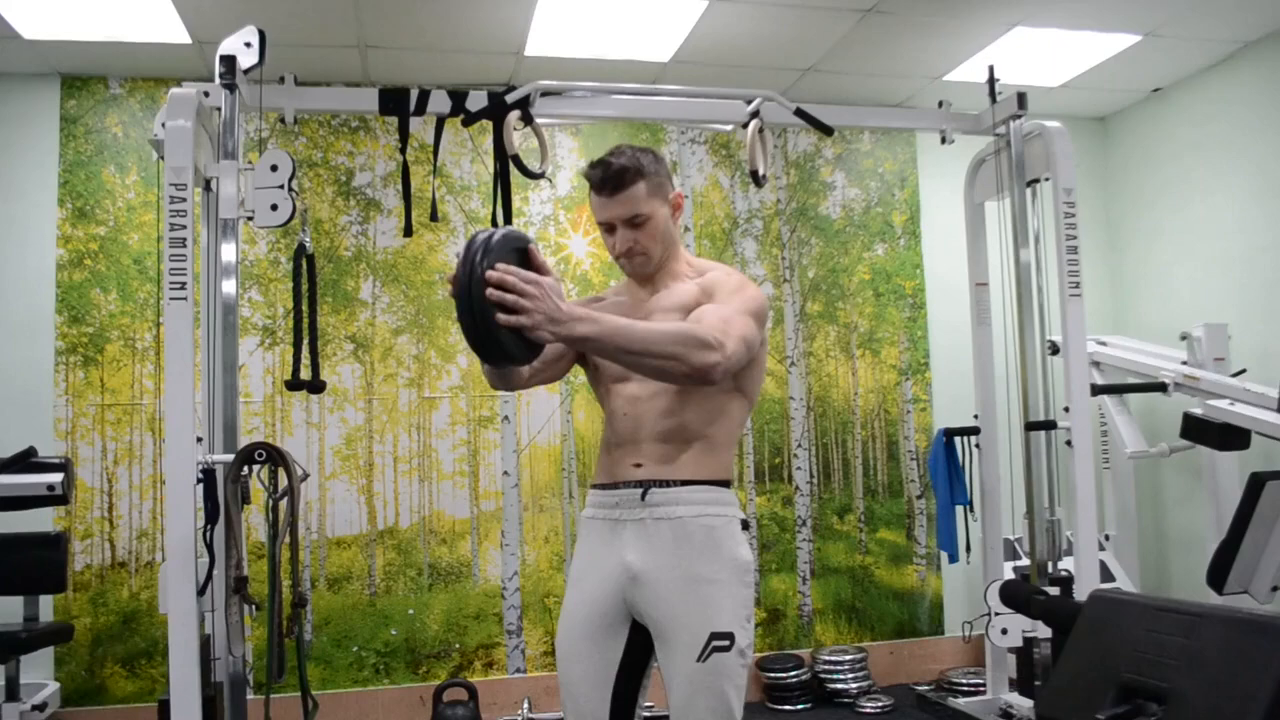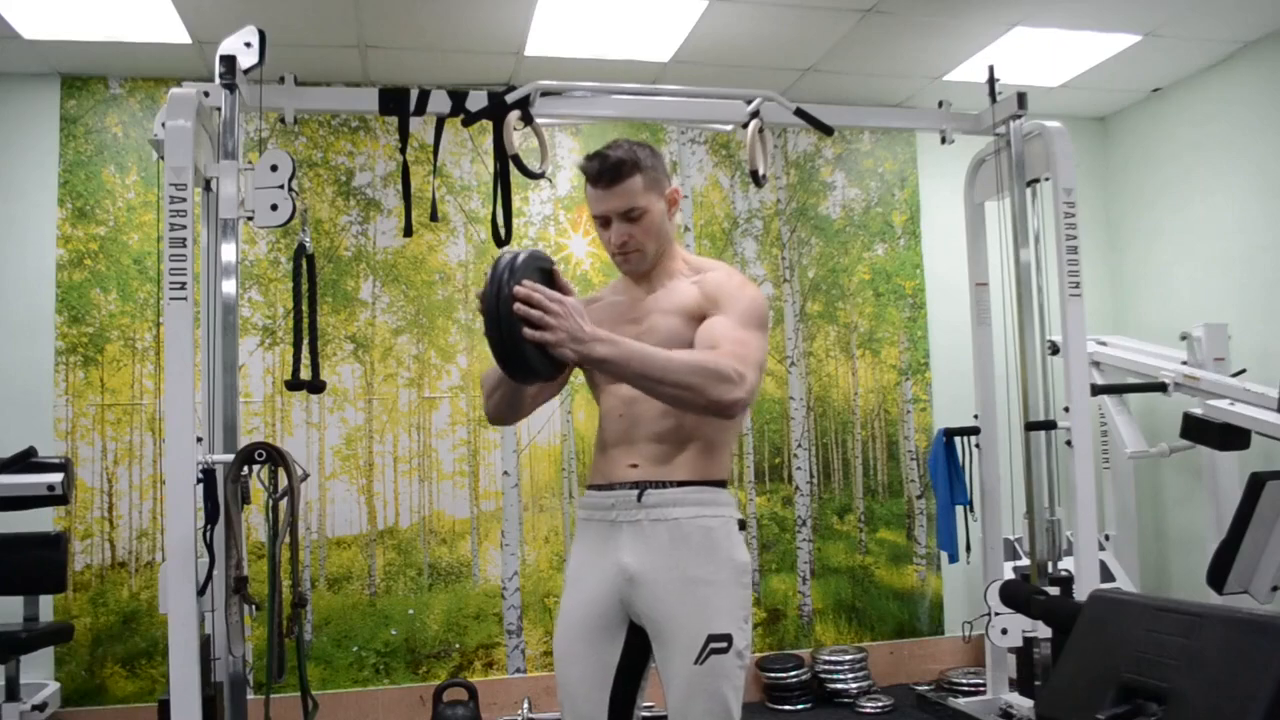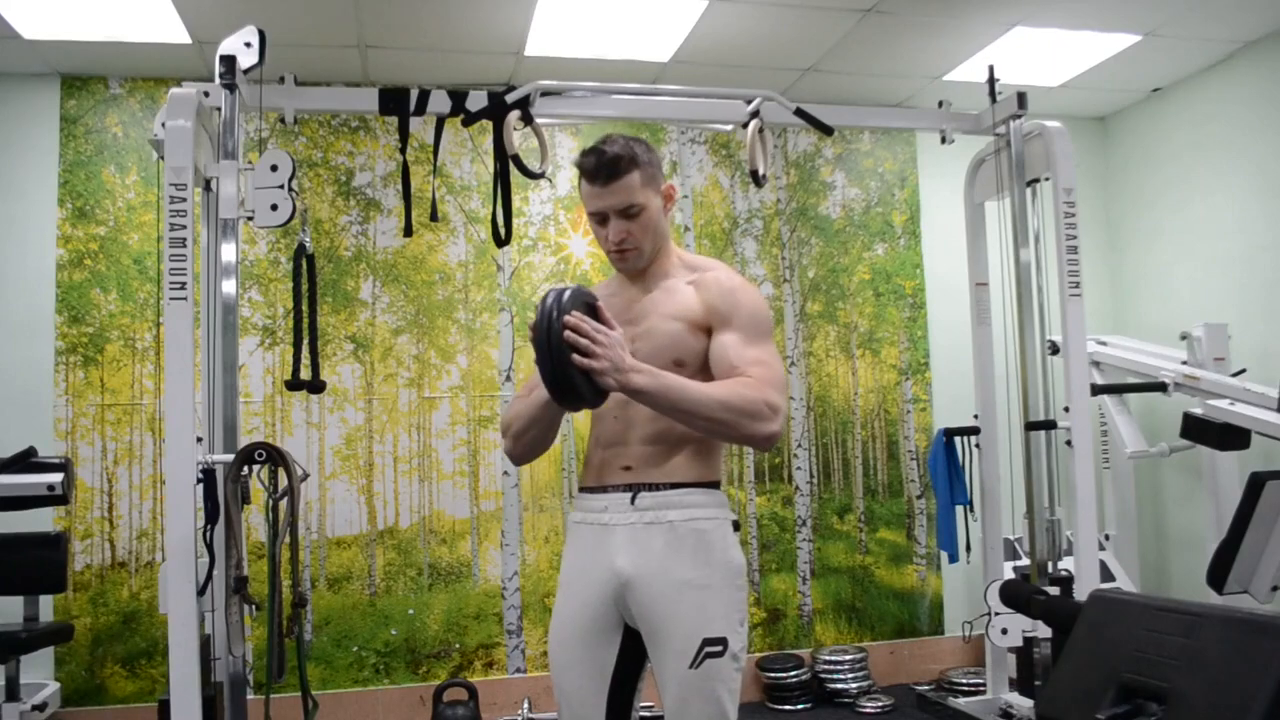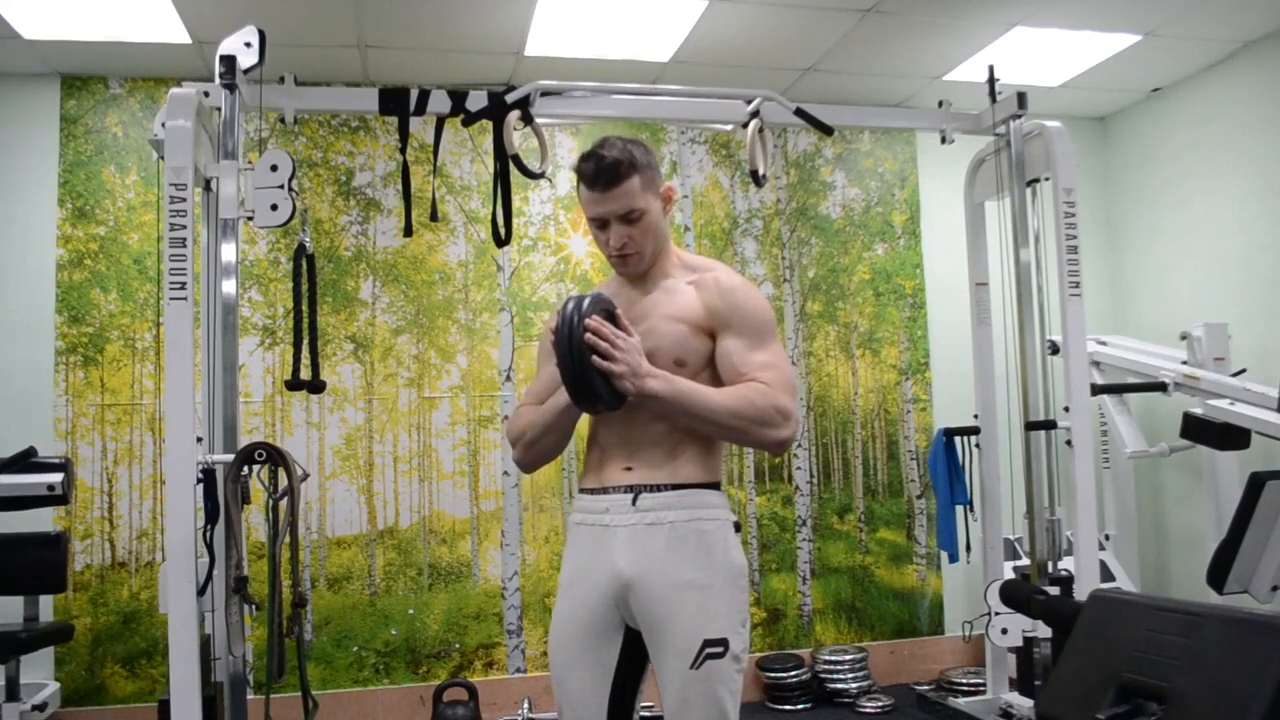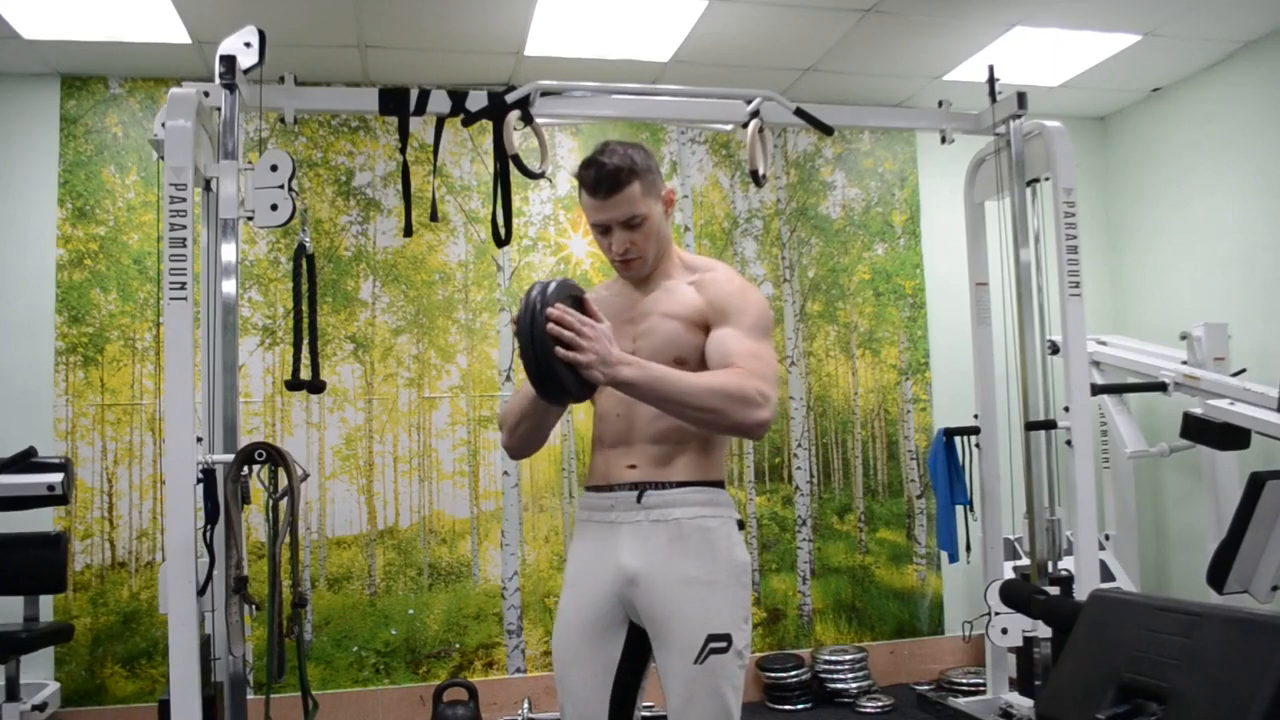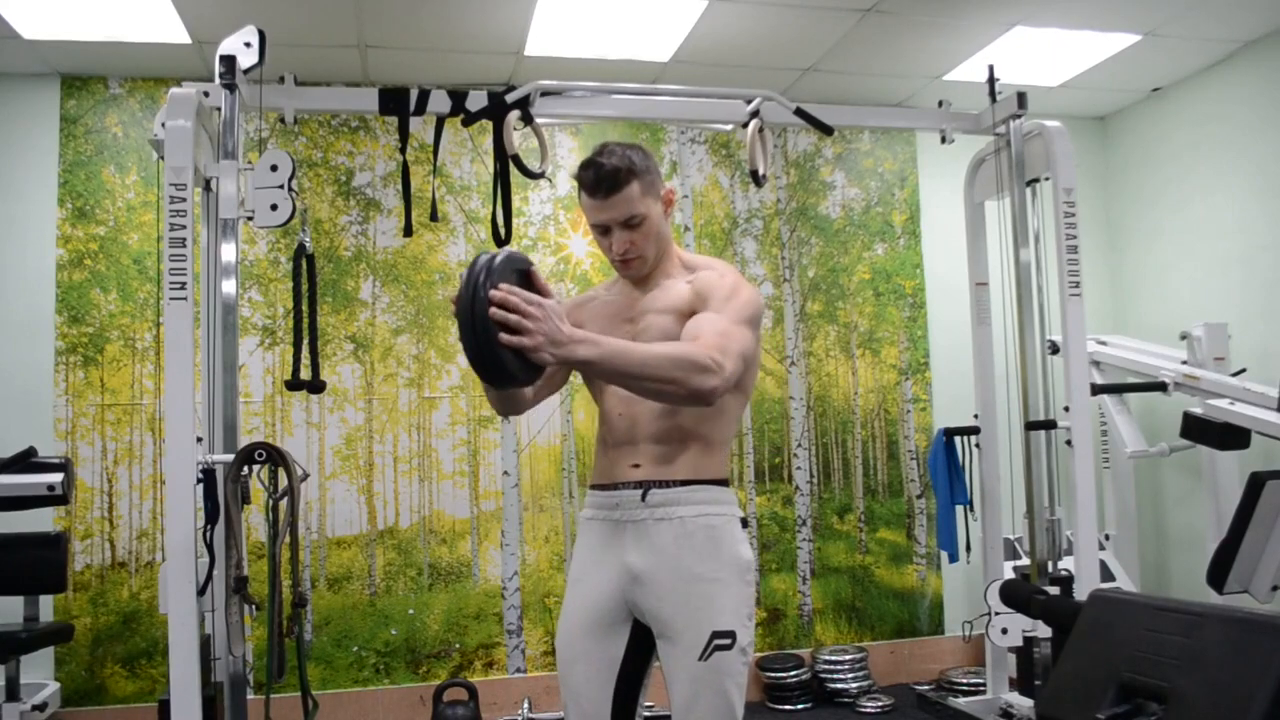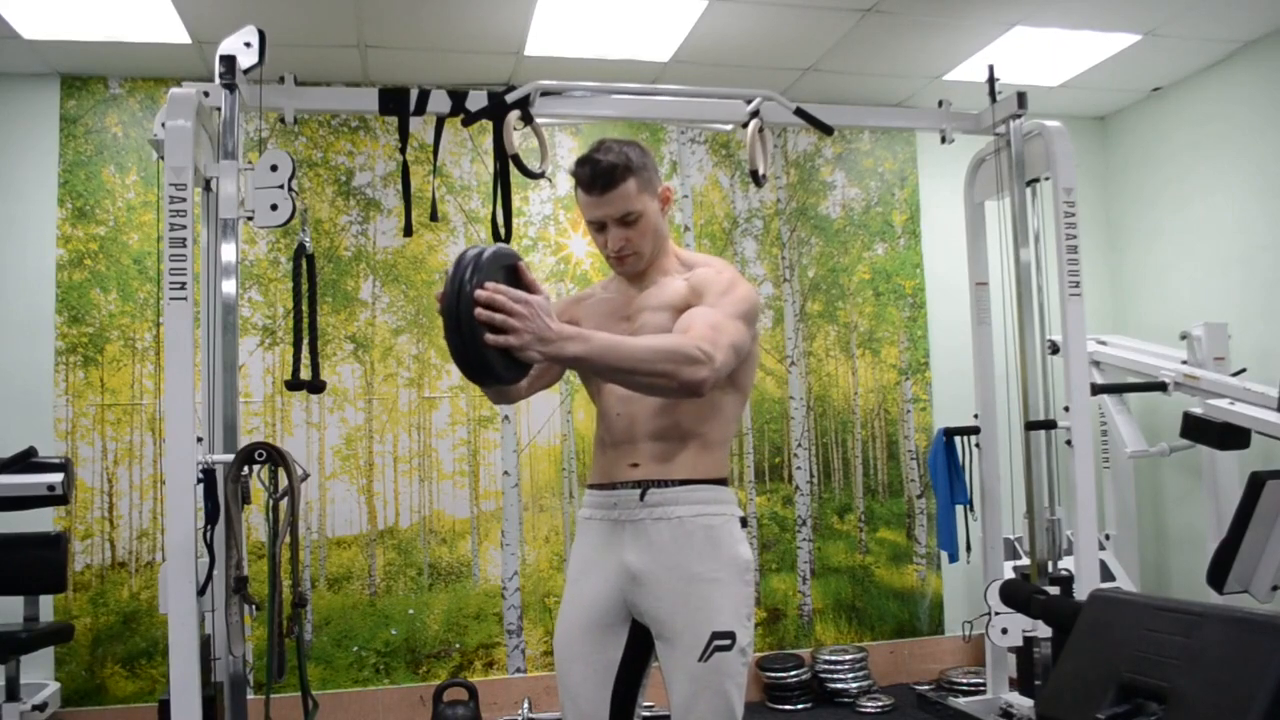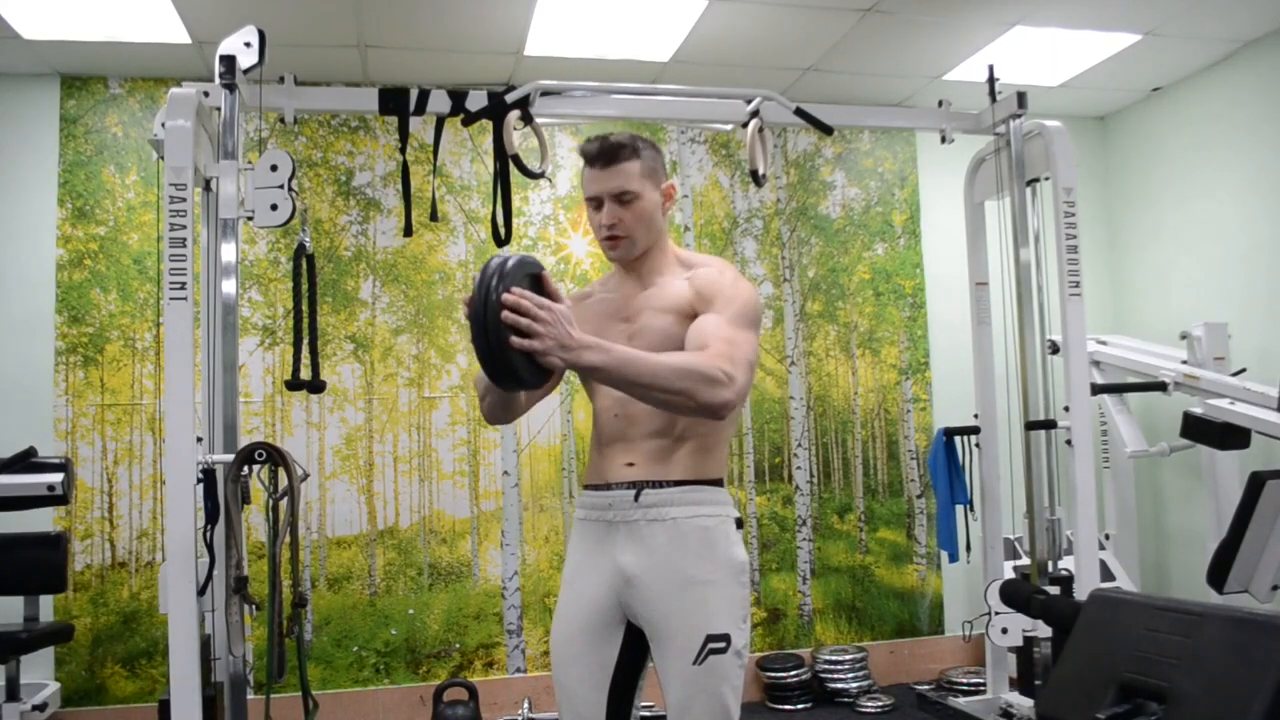
dt=0.4s
person 1, frame 1
left shoulder: (730, 291)
right shoulder: (595, 310)
left elbow: (706, 357)
right elbow: (514, 374)
left wrist: (571, 322)
right wrist: (500, 321)
left hip: (694, 529)
right hip: (603, 531)
person 1, frame 2
left shoulder: (725, 291)
right shoulder: (586, 310)
left elbow: (729, 388)
right elbow: (502, 408)
left wrist: (593, 344)
right wrist: (520, 343)
left hip: (690, 531)
right hip: (598, 533)
person 1, frame 3
left shoulder: (721, 292)
right shoulder: (579, 313)
left elbow: (765, 417)
right elbow: (518, 444)
left wrist: (632, 375)
left hip: (686, 532)
right hip: (591, 535)
person 1, frame 4
left shoulder: (722, 293)
right shoulder: (577, 319)
left elbow: (777, 421)
right elbow: (525, 449)
left wrist: (646, 380)
left hip: (688, 533)
right hip: (592, 537)
person 1, frame 5
left shoulder: (723, 292)
right shoulder: (583, 311)
left elbow: (753, 407)
right elbow: (517, 440)
left wrist: (618, 367)
left hip: (690, 531)
right hip: (598, 534)
person 1, frame 6
left shoulder: (722, 289)
right shoulder: (582, 310)
left elbow: (704, 376)
right elbow: (516, 395)
left wrist: (570, 345)
right wrist: (499, 345)
left hip: (693, 529)
right hip: (602, 532)
person 1, frame 7
left shoulder: (719, 285)
right shoulder: (581, 308)
left elbow: (694, 368)
right elbow: (510, 384)
left wrist: (558, 340)
right wrist: (491, 337)
left hip: (693, 529)
right hip: (600, 531)
person 1, frame 8
left shoulder: (716, 286)
right shoulder: (575, 305)
left elbow: (720, 388)
right elbow: (496, 410)
left wrist: (584, 350)
right wrist: (507, 348)
left hip: (686, 529)
right hip: (595, 532)
